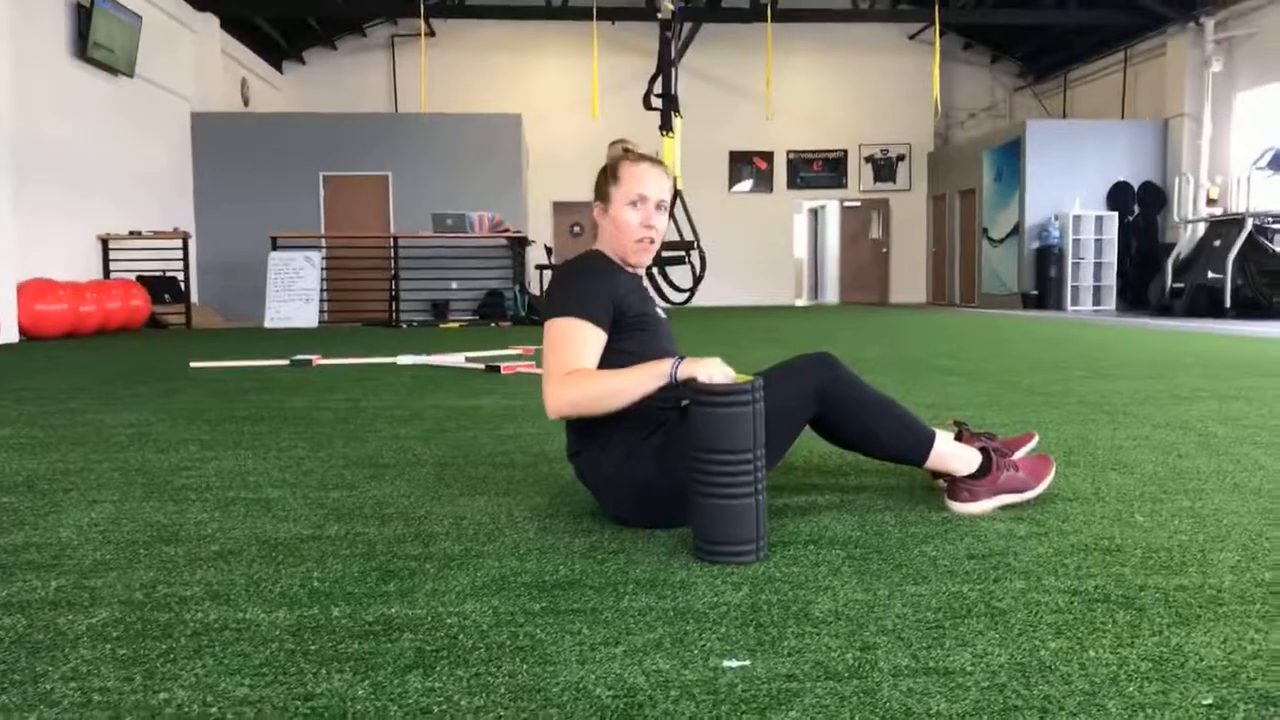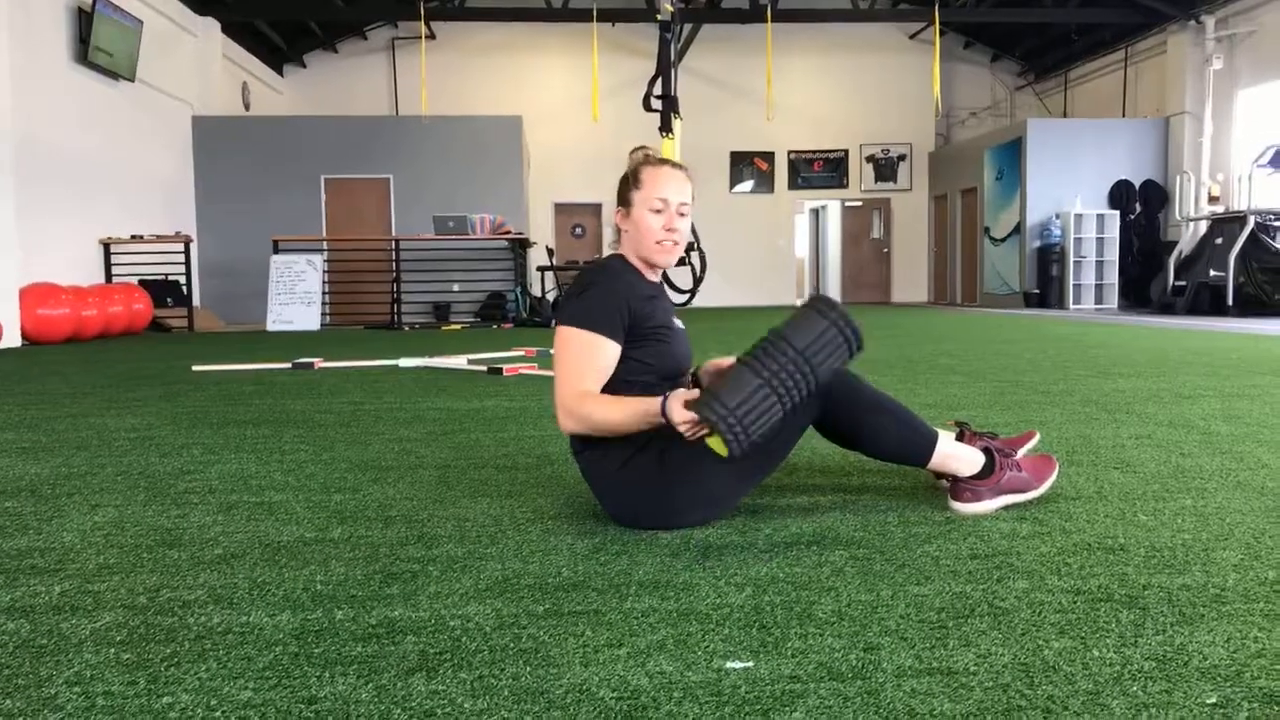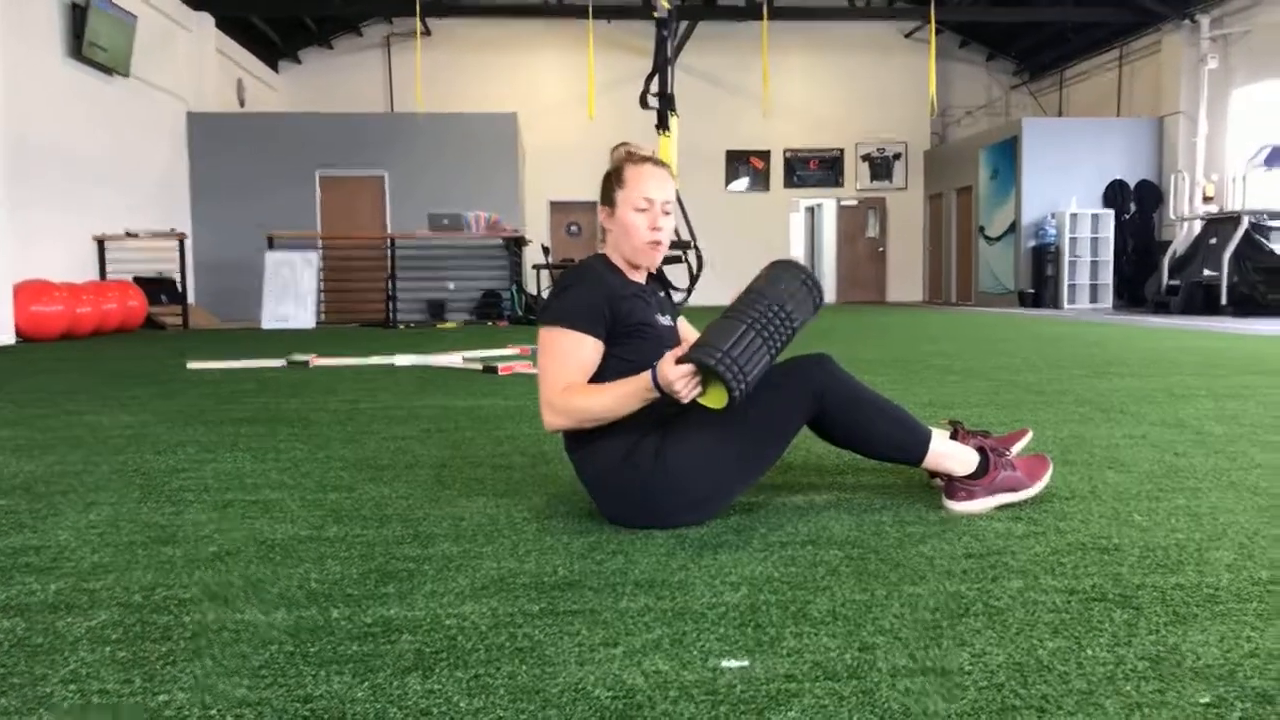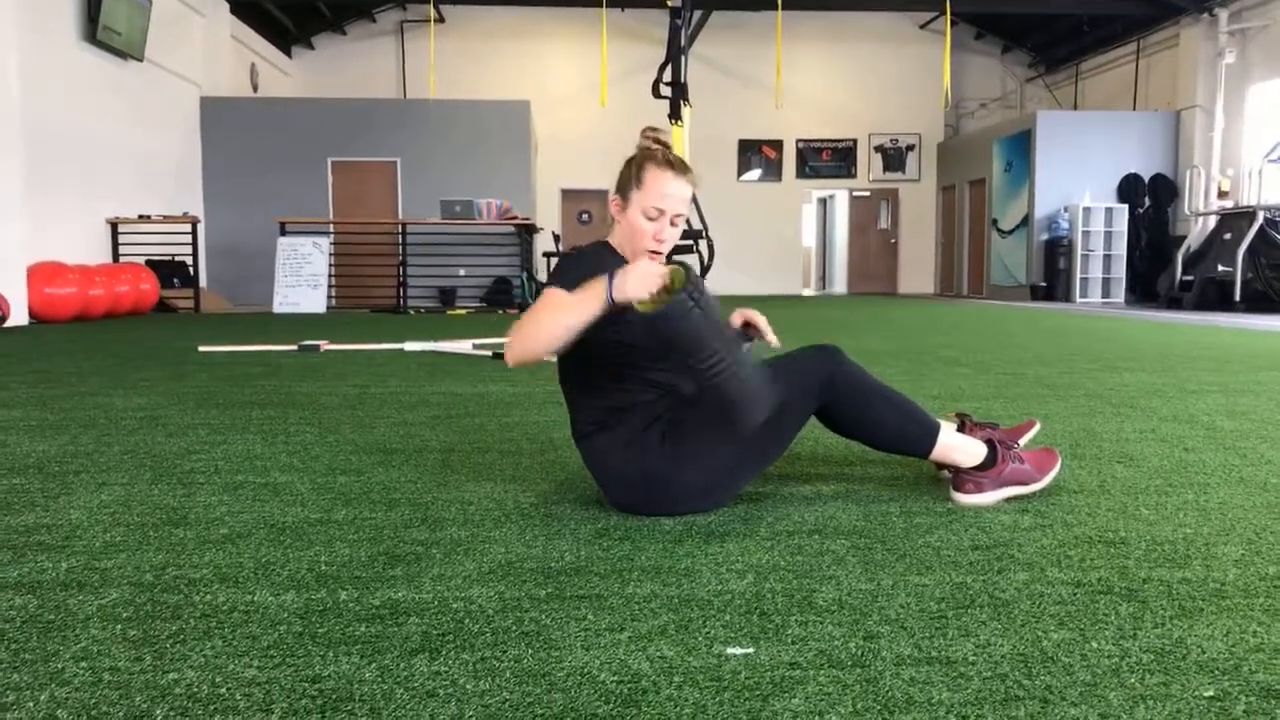
dt=1s
person 1, frame 1
left shoulder: (623, 281)
right shoulder: (588, 279)
right elbow: (561, 394)
left wrist: (692, 379)
right wrist: (679, 368)
left hip: (650, 462)
right hip: (642, 479)
left knee: (812, 381)
right knee: (818, 377)
left ankle: (958, 449)
right ankle: (973, 470)
person 1, frame 2
left shoulder: (644, 287)
right shoulder: (605, 288)
right elbow: (573, 410)
left wrist: (702, 378)
right wrist: (664, 409)
left hip: (661, 462)
right hip: (645, 484)
right knee: (818, 379)
left ankle: (959, 448)
right ankle: (975, 470)
person 1, frame 3
left shoulder: (644, 288)
right shoulder: (587, 288)
right elbow: (557, 408)
right wrist: (655, 383)
left hip: (660, 455)
right hip: (641, 481)
left knee: (807, 378)
right knee: (814, 378)
left ankle: (952, 448)
right ankle: (970, 470)
person 1, frame 4
left shoulder: (657, 276)
right shoulder: (590, 267)
right elbow: (519, 347)
left wrist: (734, 330)
right wrist: (609, 290)
left hip: (671, 440)
right hip: (648, 469)
left knee: (814, 368)
right knee: (822, 370)
left ankle: (961, 439)
right ankle: (978, 462)
